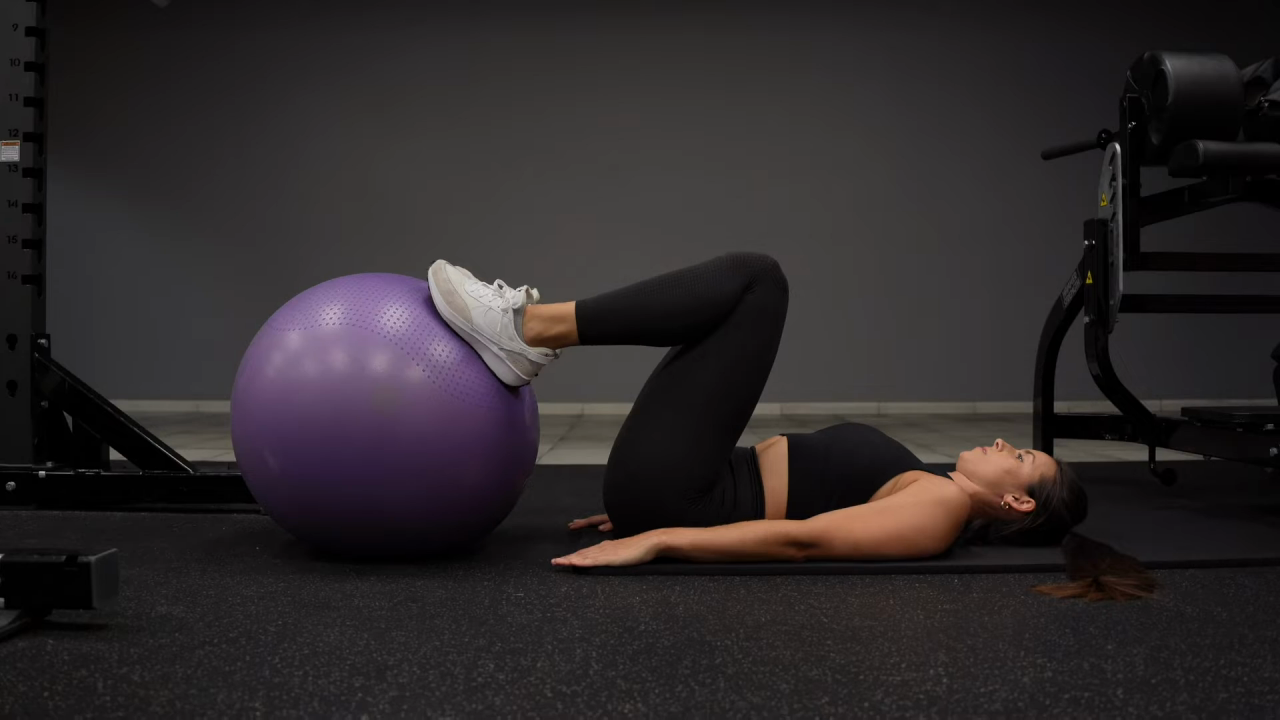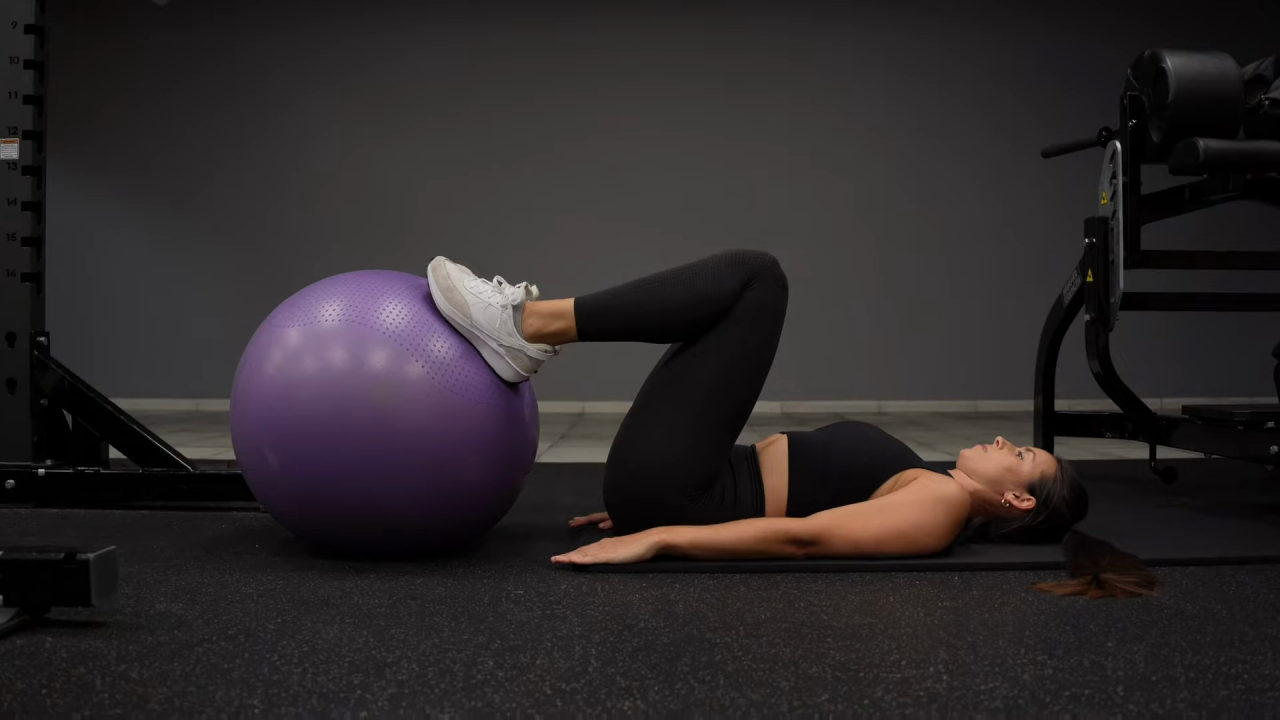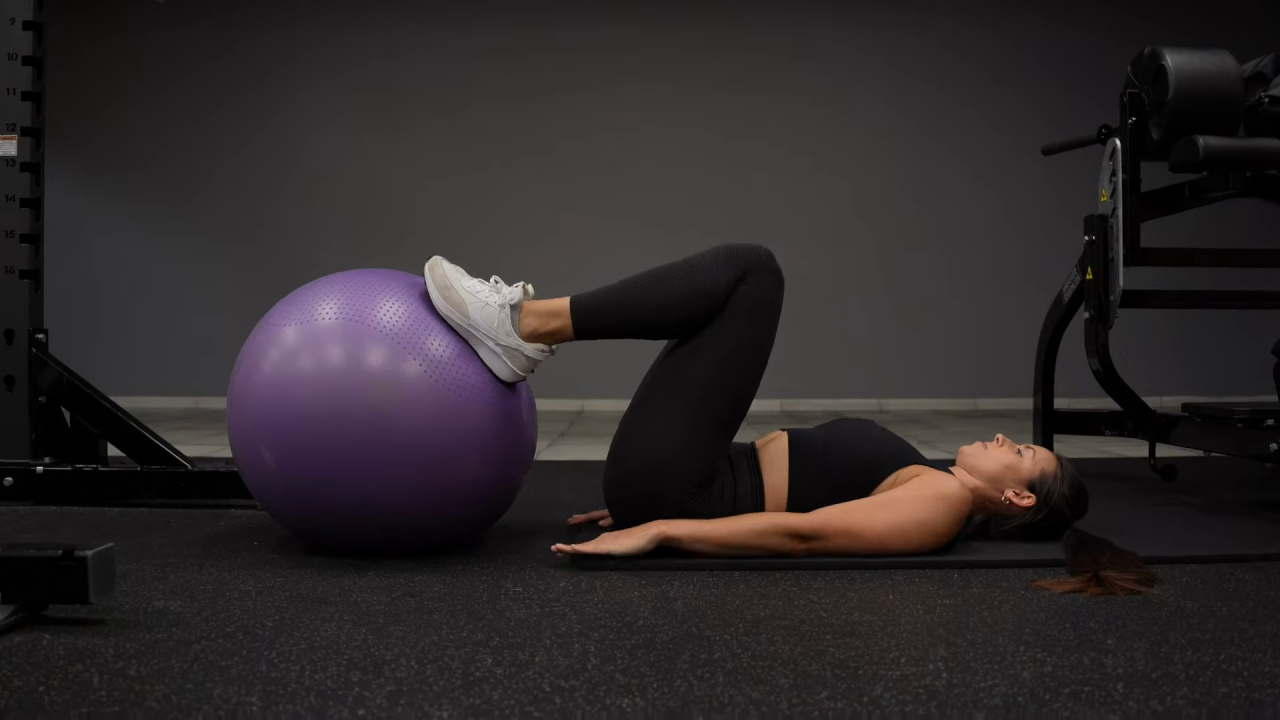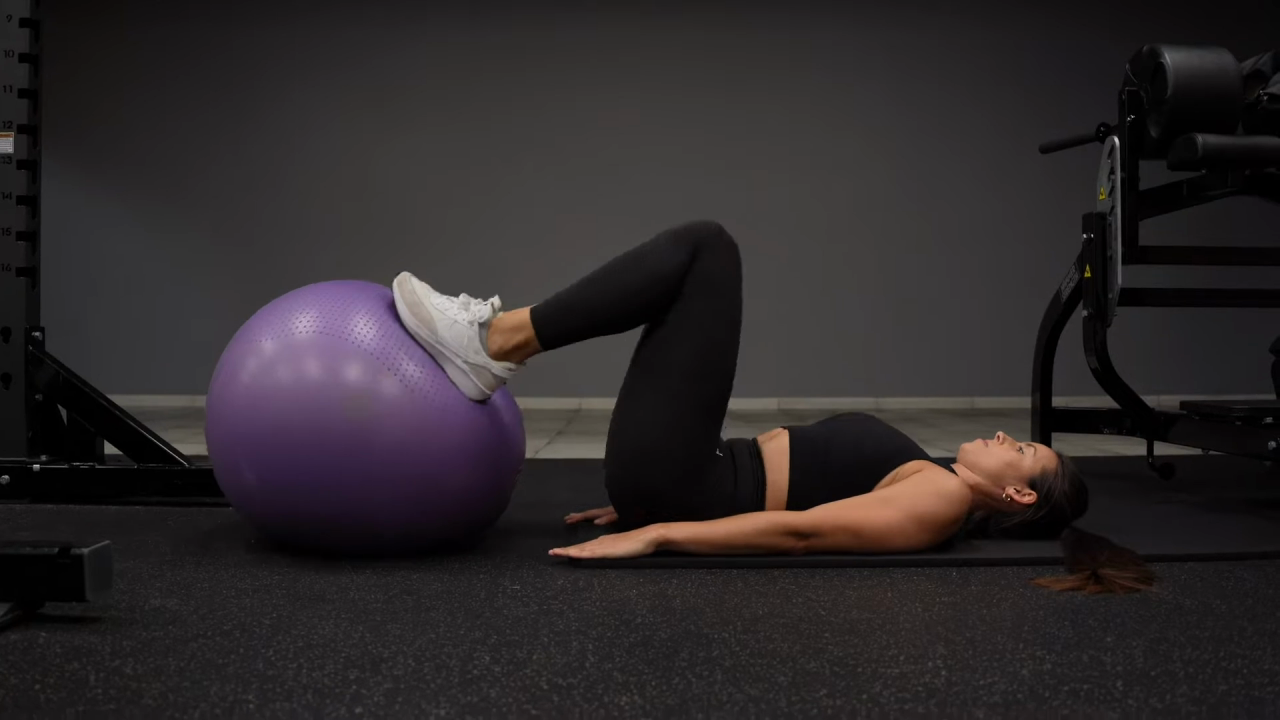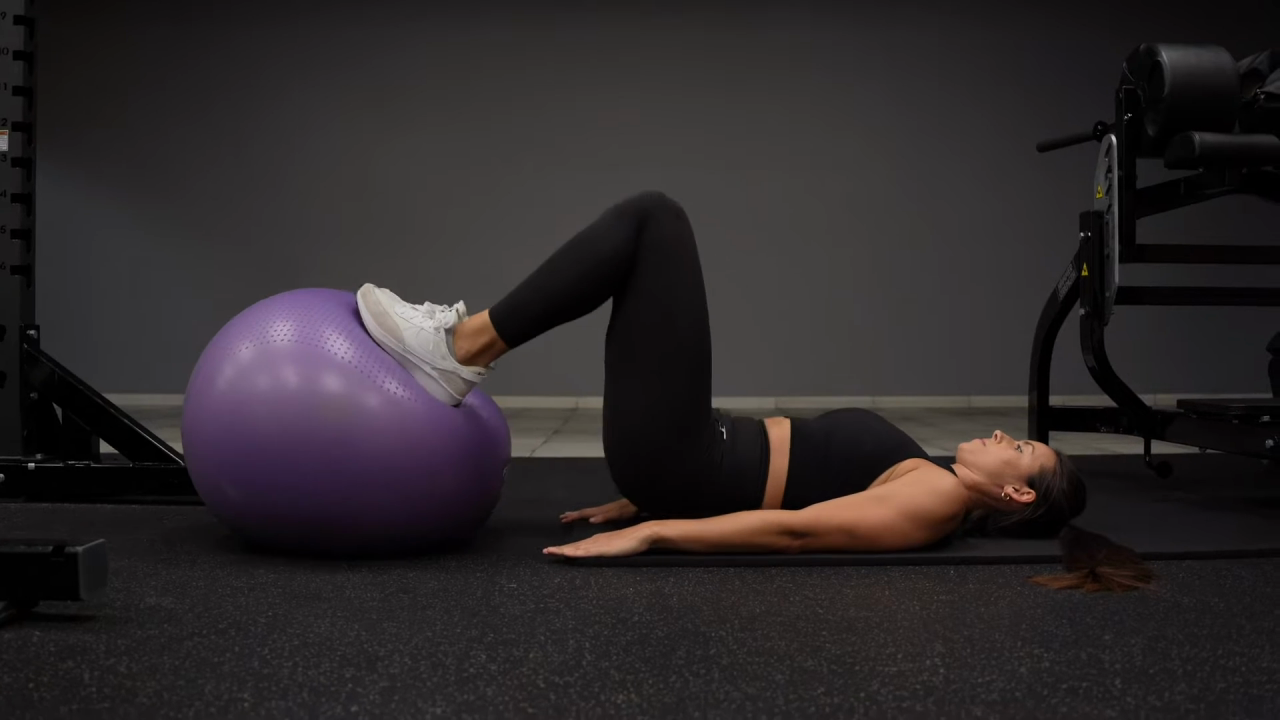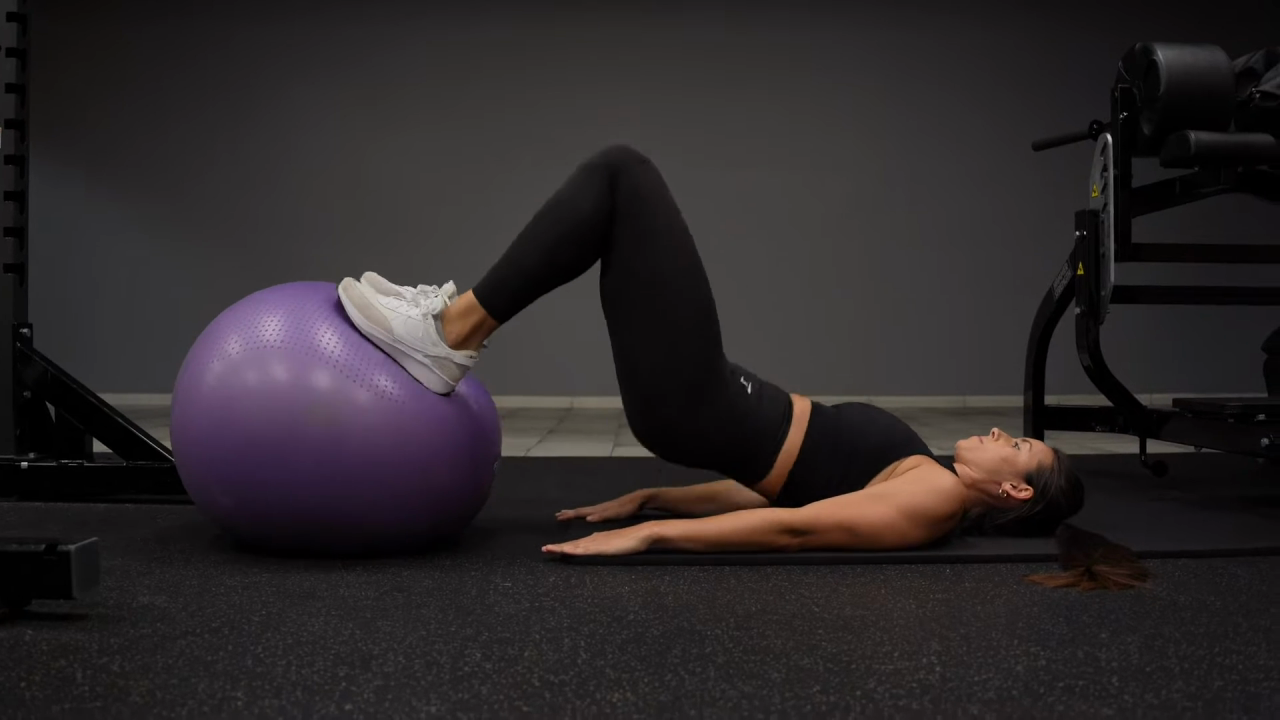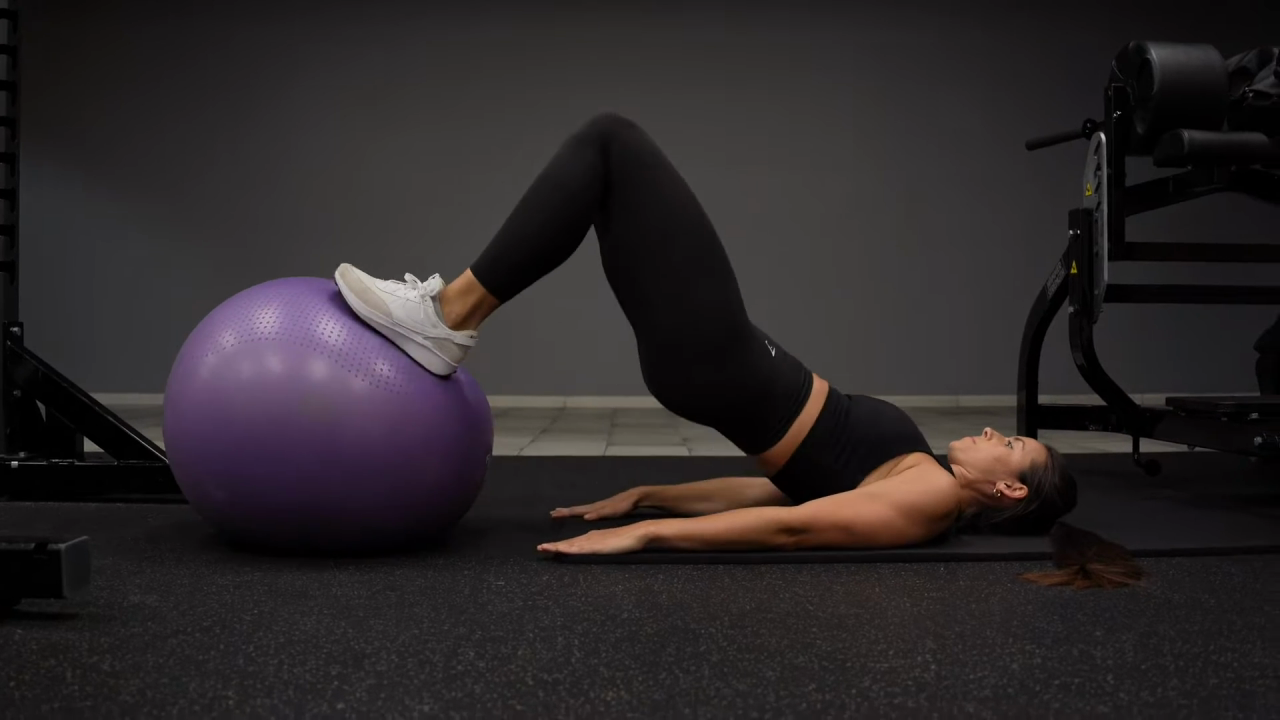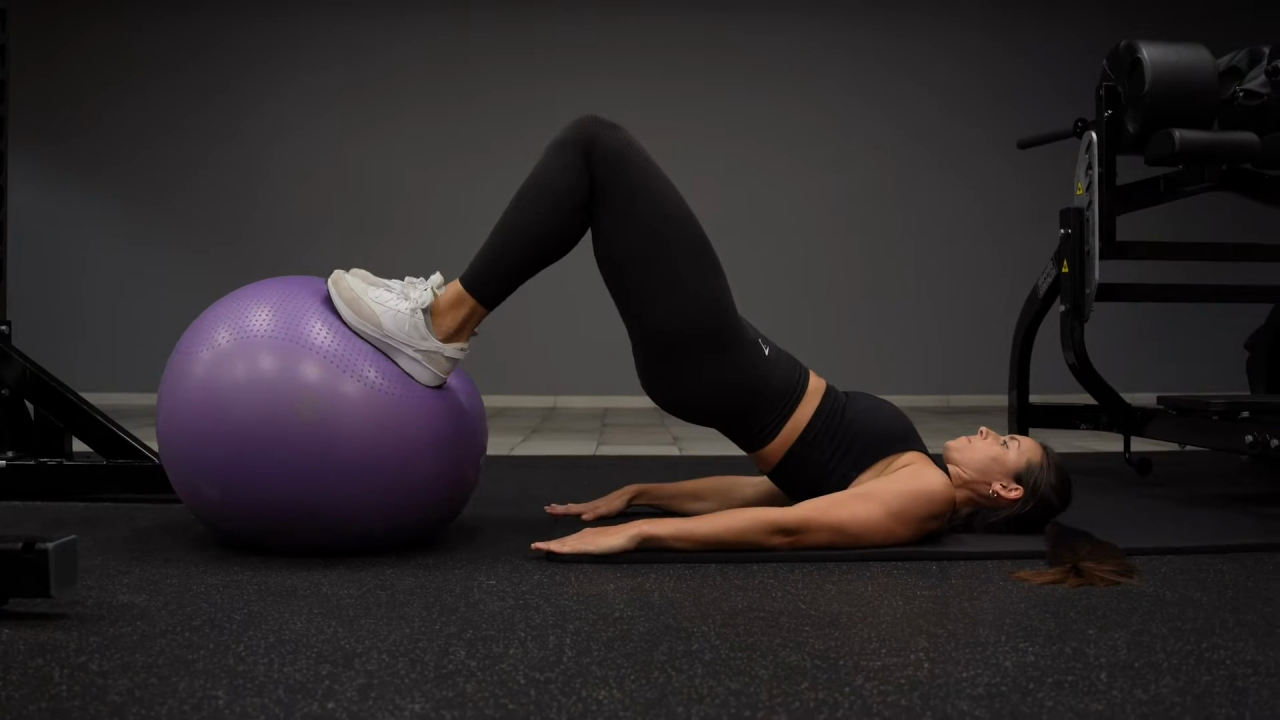
dt=0.2s
person 1, frame 1
left shoulder: (941, 510)
right shoulder: (924, 489)
left elbow: (803, 539)
left wrist: (659, 538)
right wrist: (647, 506)
left hip: (671, 490)
right hip: (677, 485)
left knee: (757, 280)
left ankle: (529, 330)
right ankle: (529, 333)
person 1, frame 2
left shoulder: (942, 508)
right shoulder: (926, 488)
left elbow: (804, 537)
left wrist: (660, 536)
right wrist: (646, 505)
left hip: (669, 489)
right hip: (673, 482)
left knee: (758, 278)
left ankle: (530, 325)
right ankle: (528, 329)
person 1, frame 3
left shoulder: (941, 505)
right shoulder: (927, 484)
left elbow: (805, 531)
left wrist: (660, 528)
right wrist: (644, 501)
left hip: (671, 487)
right hip: (678, 480)
left knee: (753, 271)
left ankle: (527, 327)
right ankle: (525, 328)
person 1, frame 4
left shoulder: (941, 500)
right shoulder: (922, 482)
left elbow: (801, 530)
left wrist: (656, 533)
right wrist: (648, 500)
left hip: (669, 478)
right hip: (682, 473)
left knee: (707, 248)
right knee: (704, 257)
left ankle: (495, 344)
right ankle: (496, 340)
person 1, frame 5
left shoulder: (937, 500)
right shoulder: (923, 481)
left elbow: (795, 528)
left wrist: (650, 531)
right wrist: (645, 495)
left hip: (677, 456)
right hip: (692, 452)
left knee: (654, 220)
right knee: (653, 230)
left ankle: (464, 348)
right ankle: (462, 344)
person 1, frame 6
left shoulder: (937, 500)
right shoulder: (925, 482)
left elbow: (793, 527)
left wrist: (648, 535)
right wrist: (645, 495)
left hip: (696, 406)
right hip: (712, 404)
left knee: (622, 171)
right knee: (623, 188)
left ankle: (452, 333)
right ankle: (451, 327)
person 1, frame 7
left shoulder: (931, 498)
right shoulder: (924, 483)
left elbow: (791, 525)
left wrist: (646, 533)
left hip: (712, 360)
right hip: (720, 364)
left knee: (611, 140)
right knee: (611, 156)
left ankle: (451, 315)
right ankle: (450, 311)
person 1, frame 8
left shoulder: (925, 496)
right shoulder: (919, 482)
left elbow: (783, 526)
left wrist: (638, 534)
left hip: (703, 358)
right hip: (712, 364)
left knee: (592, 144)
right knee: (594, 161)
left ankle: (442, 326)
right ankle: (441, 315)
